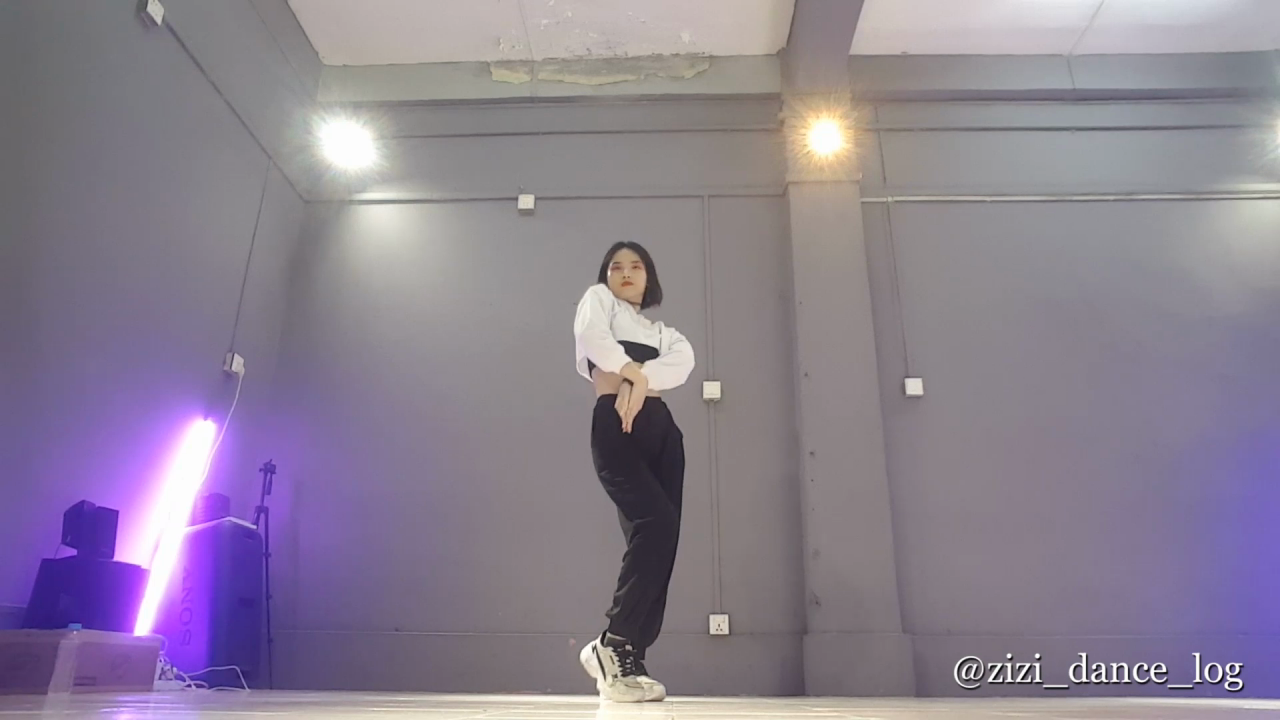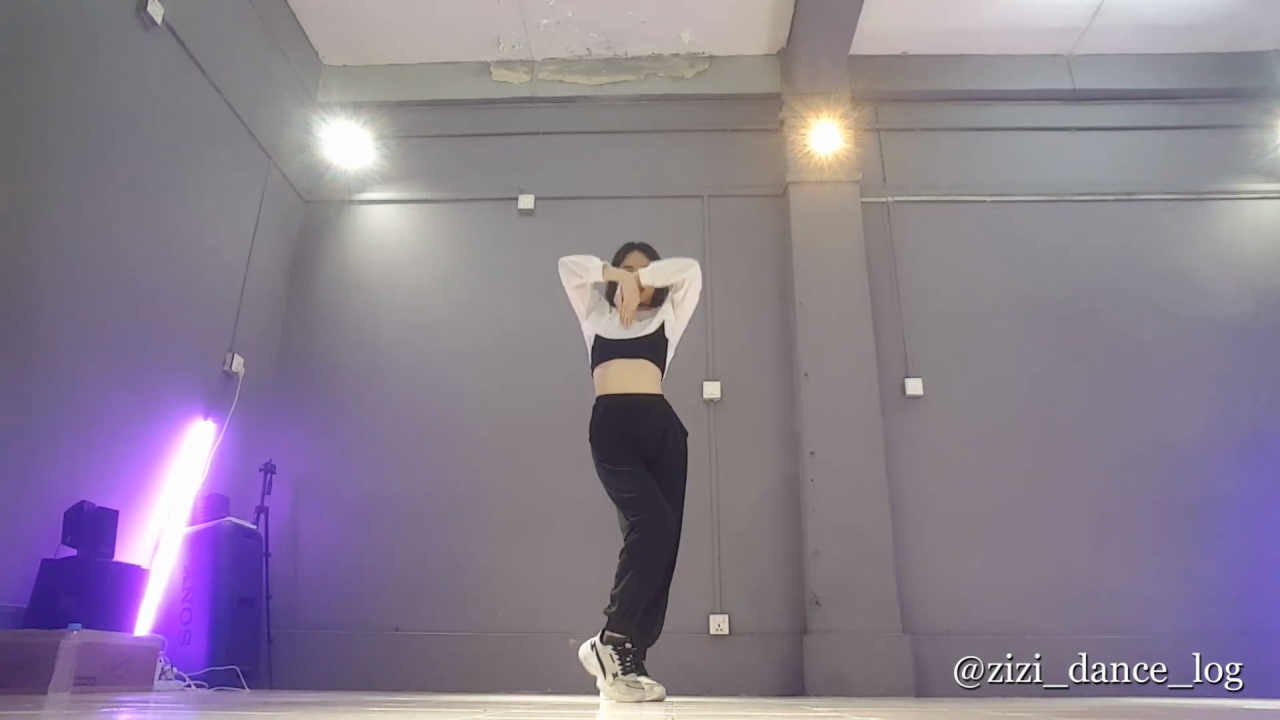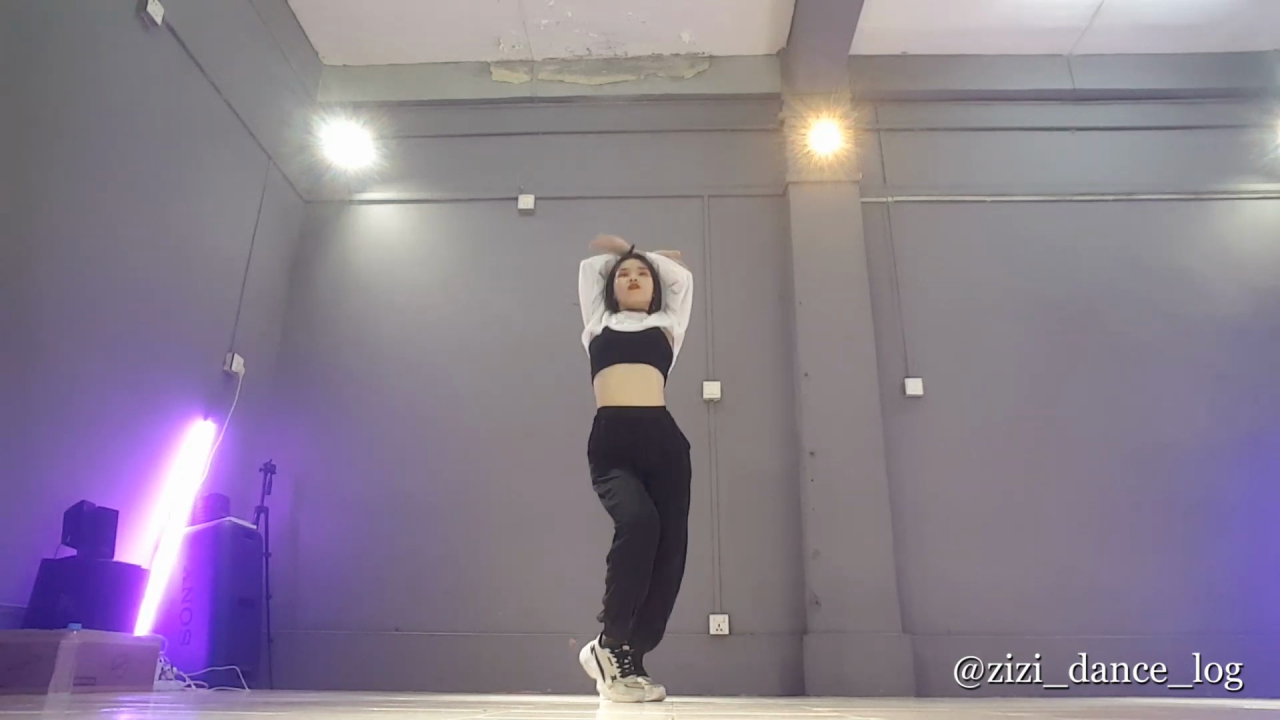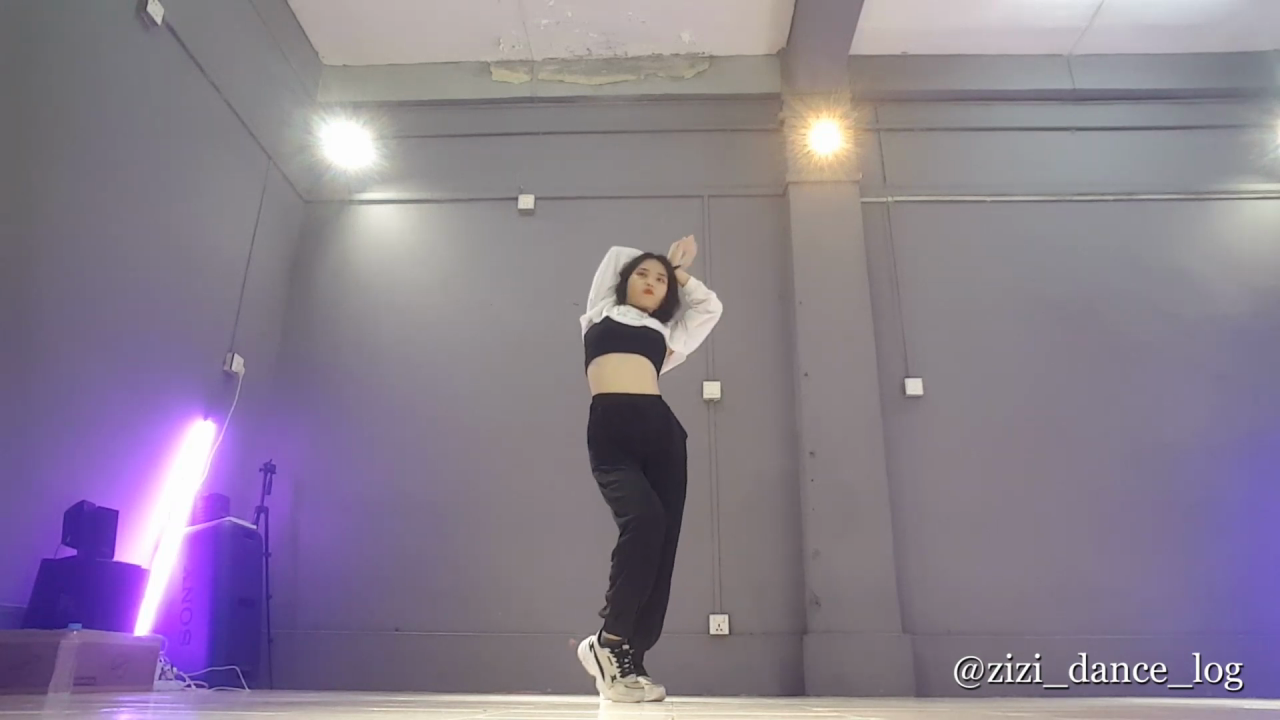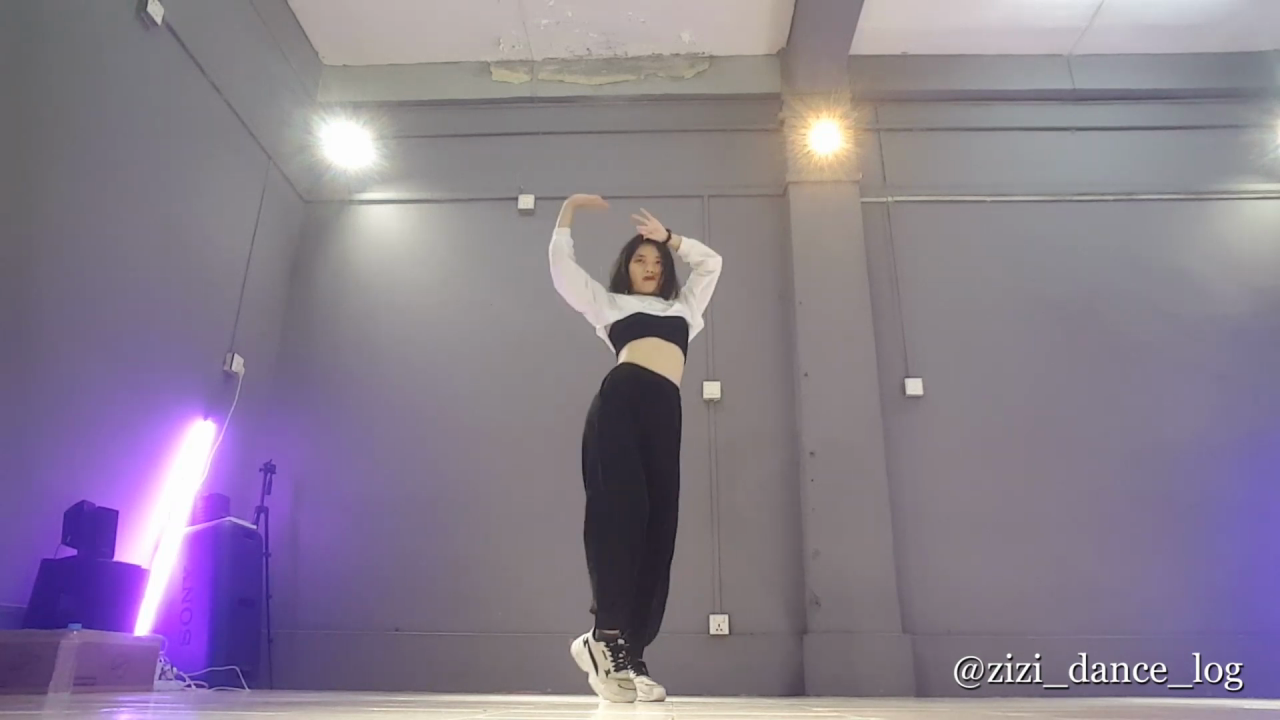
dt=1s
person 1, frame 1
left shoulder: (661, 330)
right shoulder: (598, 299)
left elbow: (684, 361)
right elbow: (590, 336)
left wrist: (641, 382)
right wrist: (631, 370)
left hip: (660, 427)
right hip: (616, 425)
left knee: (661, 536)
right knee: (656, 525)
left ankle: (629, 658)
right ankle: (613, 643)
person 1, frame 2
left shoulder: (667, 316)
right shoulder: (598, 312)
left elbow: (690, 270)
right elbow: (569, 266)
left wrist: (642, 279)
right wrist: (616, 275)
left hip: (661, 426)
right hip: (612, 427)
left knee: (664, 536)
right knee: (651, 522)
left ankle: (629, 658)
right ankle: (612, 641)
person 1, frame 3
left shoulder: (666, 324)
right shoulder: (599, 321)
left elbow: (681, 275)
right elbow: (591, 265)
left wrist: (633, 250)
right wrist: (620, 256)
left hip: (663, 439)
right hip: (612, 441)
left knee: (671, 547)
right knee: (638, 523)
left ankle: (627, 658)
right ankle: (612, 644)
person 1, frame 4
left shoulder: (665, 332)
right shoulder: (601, 310)
left elbow: (710, 306)
right elbow: (616, 254)
left wrist: (677, 269)
right wrist: (648, 260)
left hip: (661, 431)
right hip: (610, 435)
left knee: (662, 540)
right knee: (644, 520)
left ankle: (630, 657)
right ankle: (610, 644)
person 1, frame 5
left shoulder: (682, 306)
right shoulder: (608, 302)
left elbow: (711, 261)
right elbow: (560, 264)
left wrist: (669, 238)
right wrist: (567, 210)
left hip: (664, 412)
right hip: (620, 402)
left knee: (659, 527)
right knee: (620, 512)
left ankle: (631, 652)
right ankle: (606, 639)
